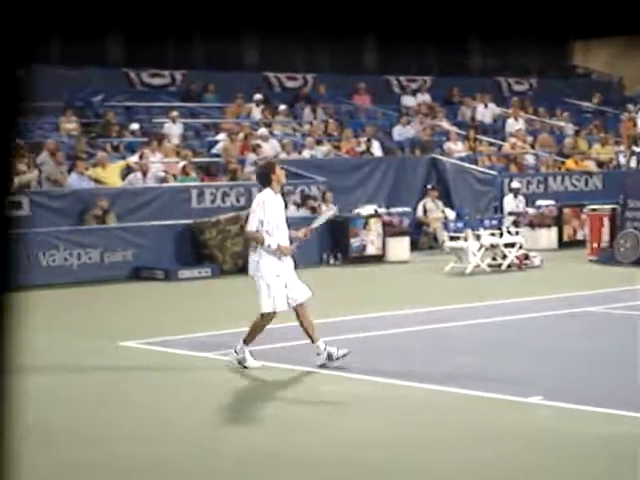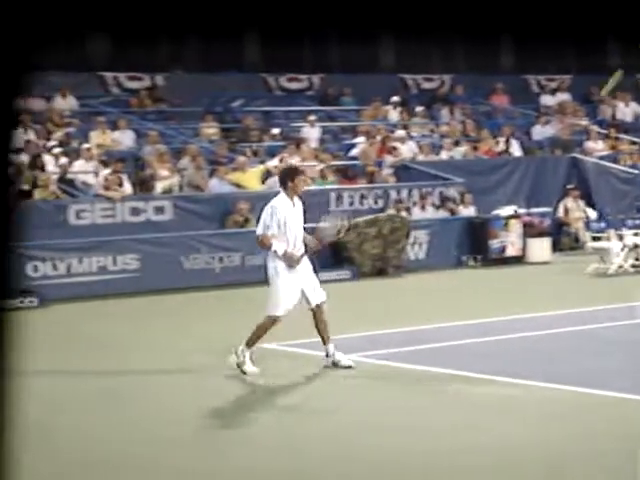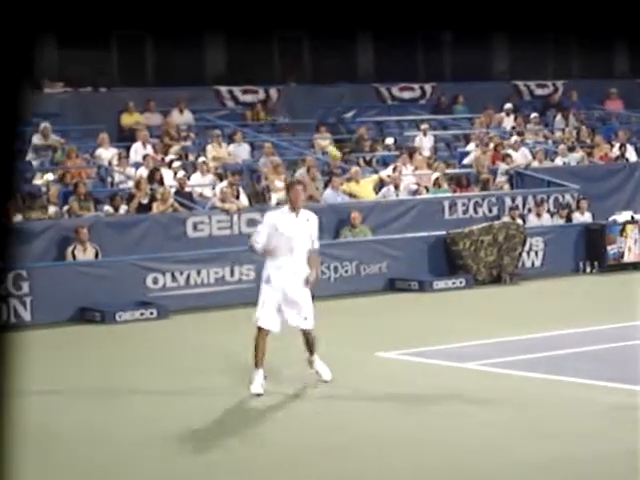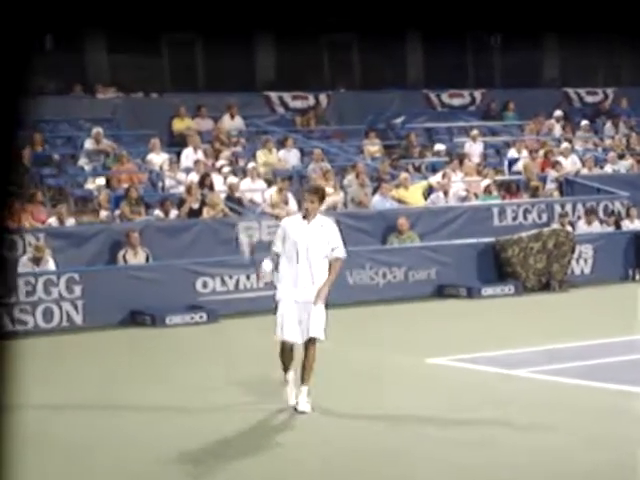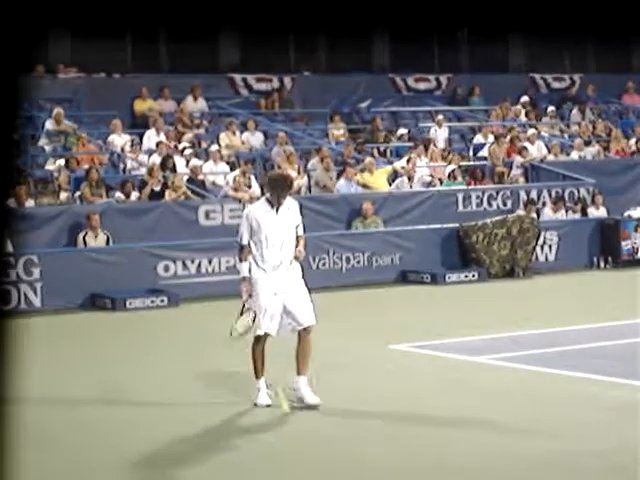
dt=0.7s
person 1, frame 1
left shoulder: (277, 198)
right shoulder: (263, 201)
right elbow: (250, 233)
left wrist: (294, 234)
right wrist: (276, 246)
left hip: (283, 263)
right hip: (267, 265)
left knee: (301, 305)
right knee: (269, 313)
left ankle: (322, 350)
right ankle: (242, 350)
person 1, frame 2
left shoulder: (297, 203)
right shoulder: (275, 207)
right elbow: (262, 238)
left wrist: (310, 240)
right wrist: (285, 253)
left hip: (302, 264)
right hip: (282, 268)
left knee: (318, 306)
right knee: (274, 316)
left ankle: (331, 353)
right ankle: (243, 352)
person 1, frame 3
left shoulder: (311, 219)
right shoulder: (273, 217)
right elbow: (255, 243)
left wrist: (313, 270)
right wrist: (262, 248)
left hip: (301, 282)
right hip: (275, 281)
left knee: (307, 328)
right knee: (263, 328)
left ankle: (313, 359)
right ankle: (258, 376)
person 1, frame 4
left shoulder: (329, 227)
right shoulder: (287, 224)
left elbow: (337, 258)
right elbow: (277, 254)
left wrist: (326, 285)
right wrist: (267, 265)
left hip: (314, 293)
right hip: (288, 292)
left knee: (311, 341)
right knee: (287, 342)
left ankle: (303, 392)
right ankle: (288, 374)
person 1, frame 5
left shoulder: (293, 207)
right shoulder: (252, 213)
right elbow: (244, 247)
left wrist: (300, 247)
right wrist: (245, 278)
left hip: (292, 278)
right hip: (264, 282)
left knee: (306, 327)
right knee: (262, 334)
left ankle: (301, 385)
right ankle: (261, 387)
